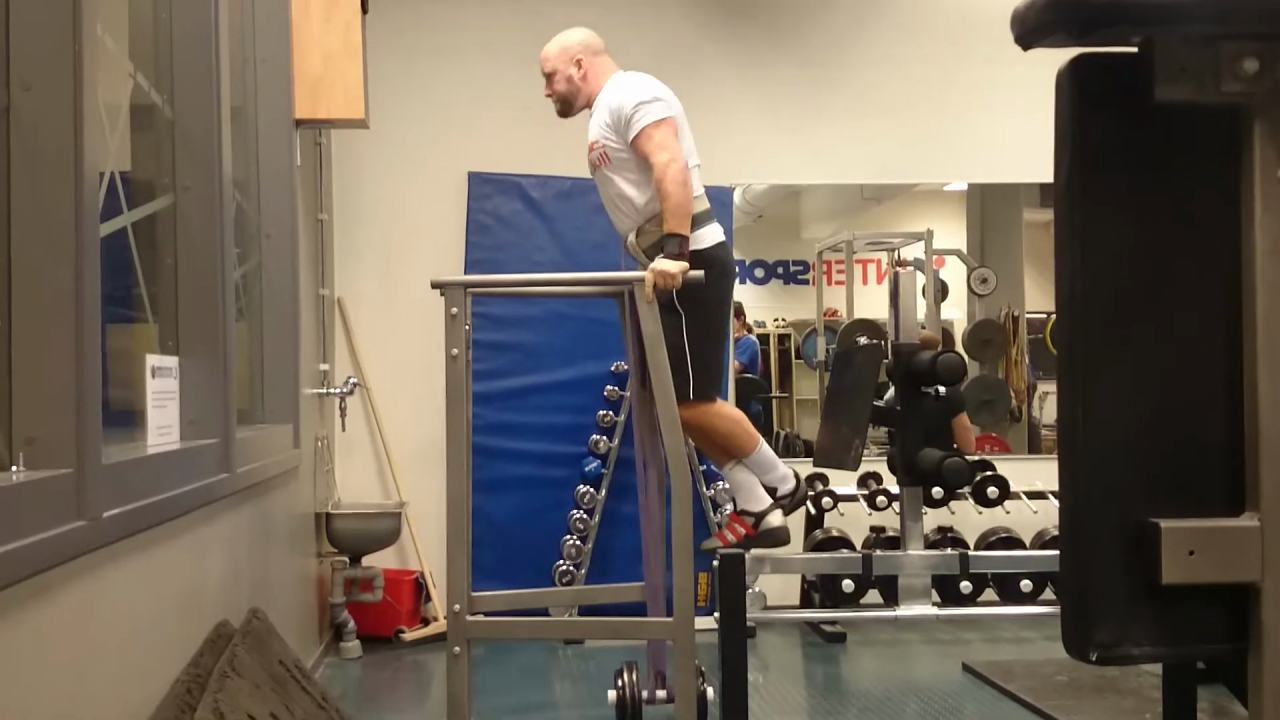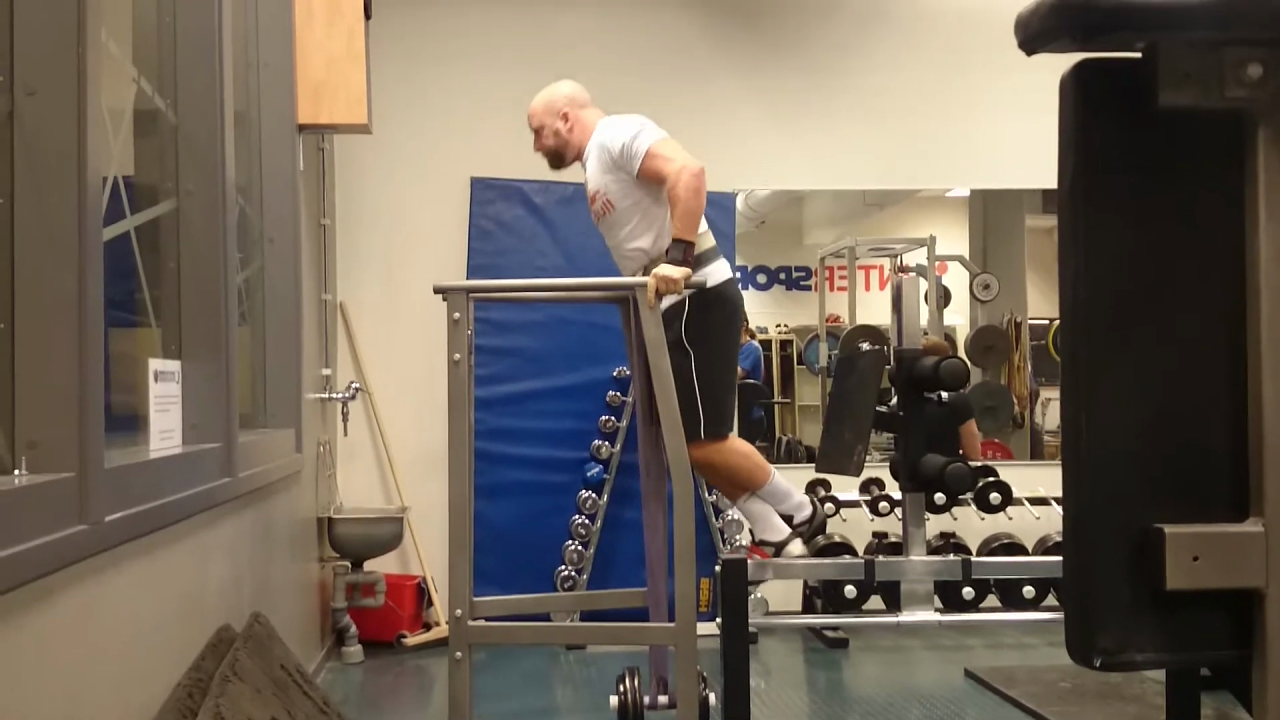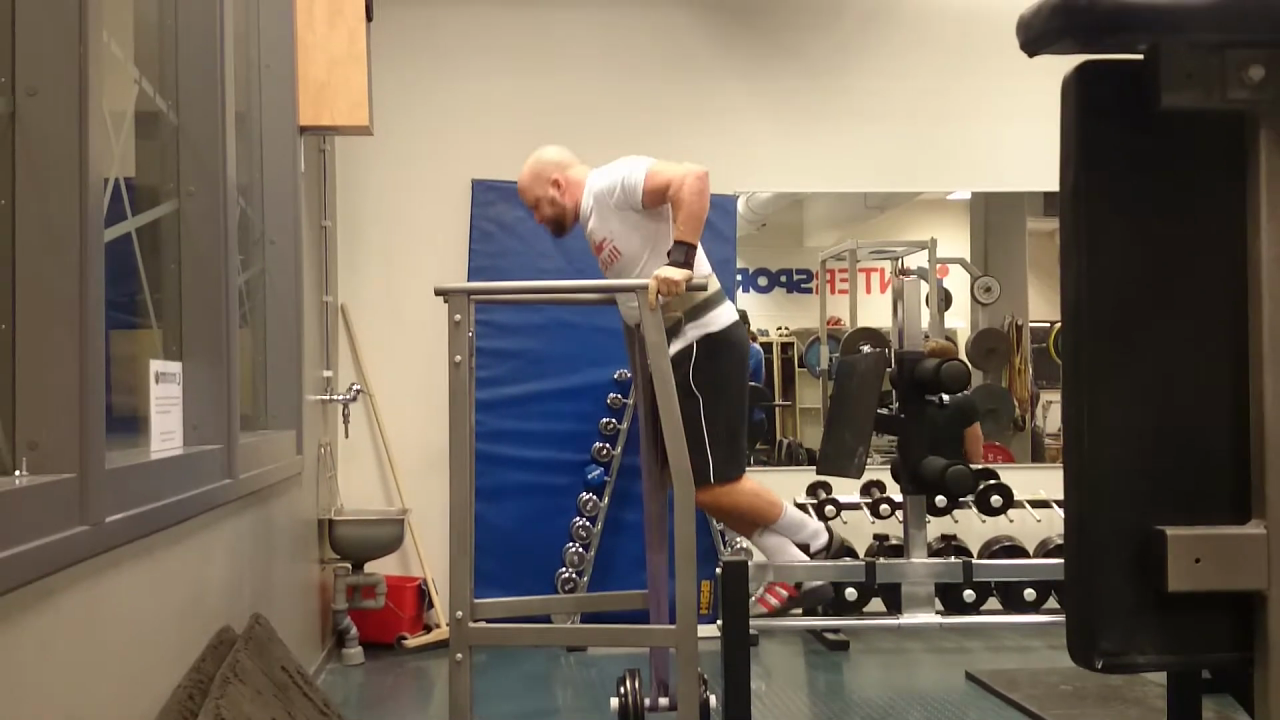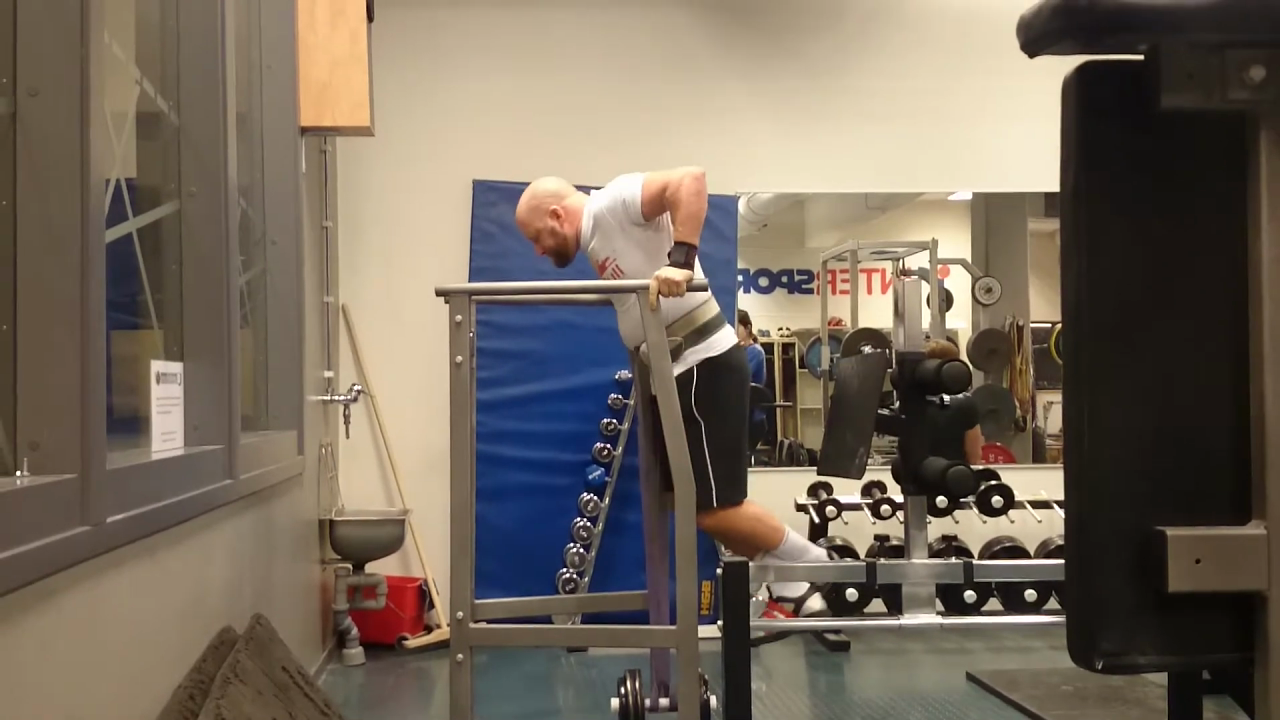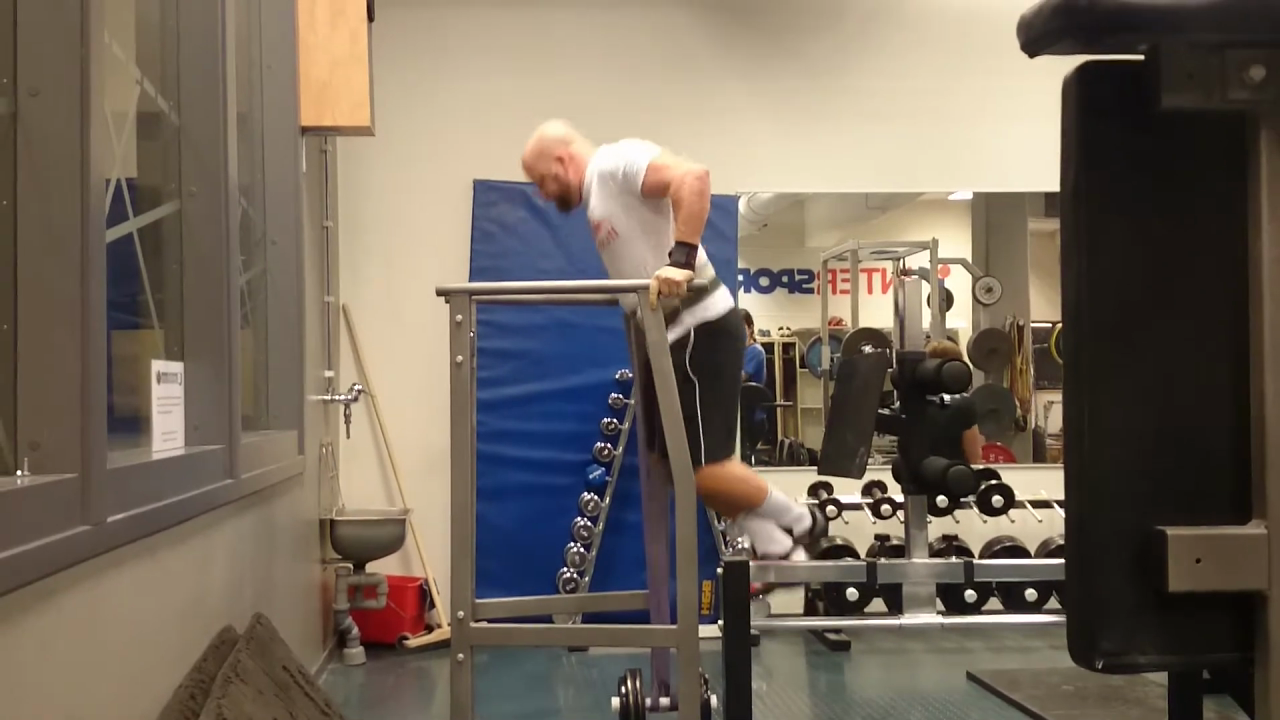
dt=0.3s
person 1, frame 1
left shoulder: (629, 94)
right shoulder: (607, 113)
left elbow: (672, 168)
left wrist: (674, 251)
left hip: (690, 263)
right hip: (668, 268)
left knee: (692, 401)
right knee: (674, 400)
left ankle: (783, 486)
right ankle: (758, 509)
person 1, frame 2
left shoulder: (619, 135)
right shoulder: (600, 160)
left elbow: (688, 173)
left wrist: (678, 258)
left hip: (696, 298)
right hip: (675, 303)
left knee: (702, 439)
right knee: (683, 438)
left ankle: (798, 511)
right ankle: (776, 538)
person 1, frame 3
left shoulder: (613, 183)
right shoulder: (596, 212)
left elbow: (692, 178)
left wrist: (680, 260)
left hip: (702, 342)
right hip: (680, 348)
left knee: (711, 485)
right knee: (691, 481)
left ankle: (815, 541)
right ankle: (794, 569)
person 1, frame 4
left shoulder: (614, 202)
right shoulder: (599, 233)
left elbow: (690, 179)
left wrist: (681, 261)
left hip: (702, 365)
right hip: (679, 369)
left knee: (713, 508)
right knee: (697, 504)
left ankle: (814, 564)
right ankle: (794, 591)
person 1, frame 5
left shoulder: (618, 161)
right shoulder: (599, 190)
left elbow: (693, 177)
left wrist: (682, 258)
left hip: (697, 327)
right hip: (669, 331)
left knee: (701, 466)
left ankle: (796, 524)
right ankle: (776, 546)
